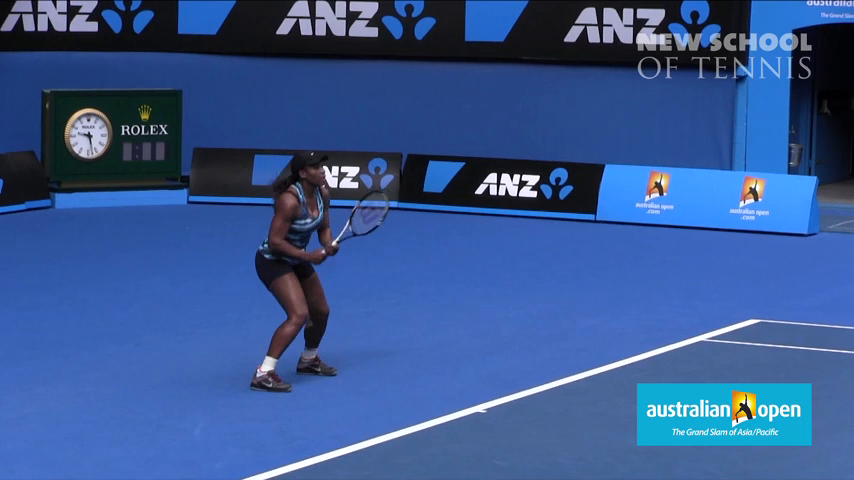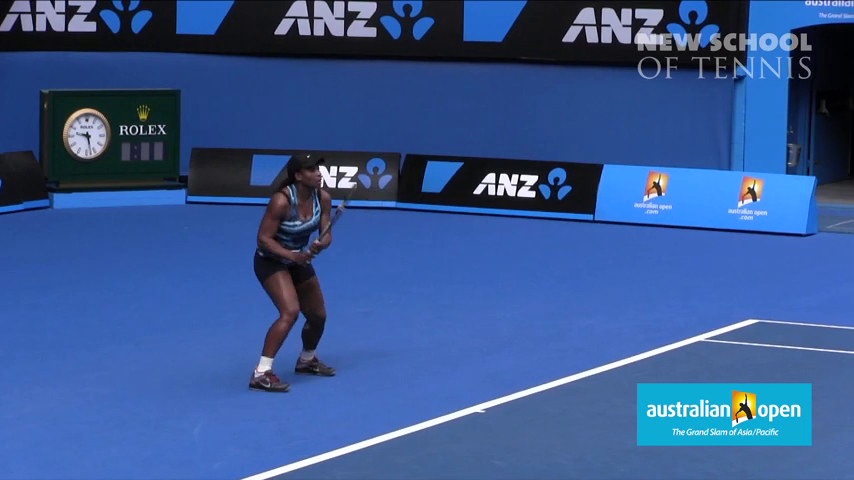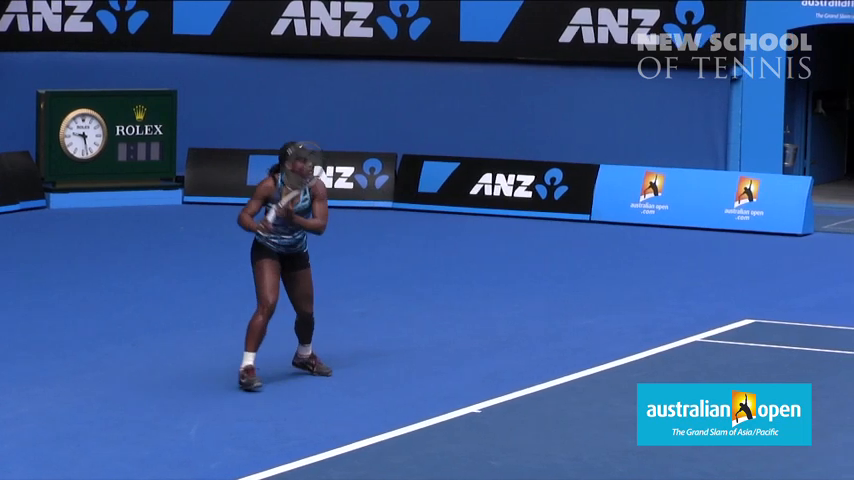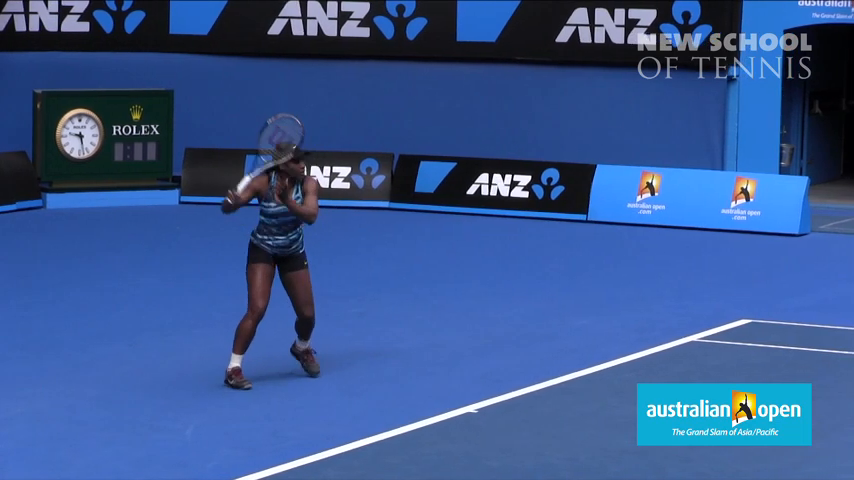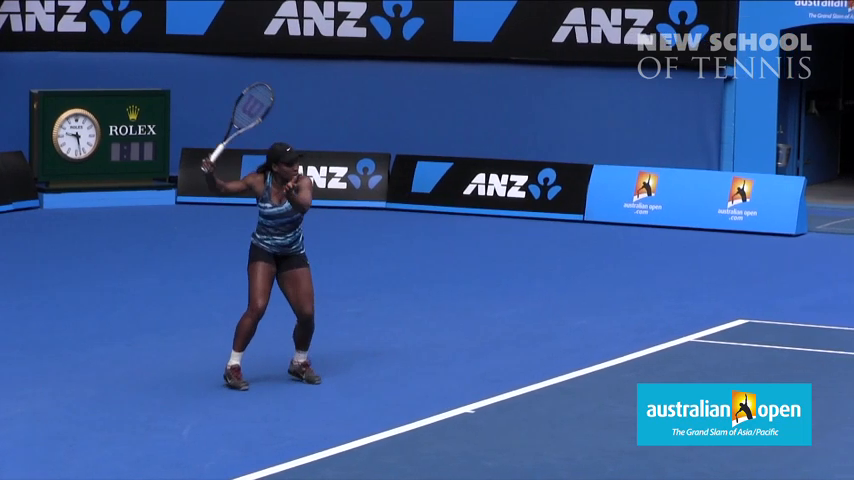
dt=1s
person 1, frame 1
left shoulder: (321, 193)
right shoulder: (290, 200)
left elbow: (323, 227)
right elbow: (274, 241)
left wrist: (329, 245)
right wrist: (308, 256)
left hip: (296, 261)
right hip: (273, 261)
left knee: (320, 312)
right knee: (299, 315)
left ankle: (308, 360)
right ankle: (264, 374)
person 1, frame 2
left shoulder: (323, 198)
right shoulder: (282, 201)
left elbow: (326, 234)
right elbow: (263, 238)
left wrist: (319, 245)
right wrist: (292, 255)
left hip: (299, 261)
right hip: (271, 261)
left knee: (318, 316)
right knee: (290, 312)
left ankle: (307, 360)
right ankle: (261, 373)
person 1, frame 3
left shoulder: (316, 188)
right shoulder: (269, 185)
left elbow: (321, 225)
right elbow: (243, 216)
left wrist: (294, 219)
right wrist: (258, 226)
left hip: (296, 253)
right hip: (267, 250)
left knee: (306, 311)
right knee: (267, 305)
left ankle: (304, 356)
right ankle: (247, 367)
person 1, frame 4
left shoulder: (308, 184)
right shoulder: (263, 182)
left elbow: (311, 216)
right elbow: (227, 209)
left wrist: (287, 201)
right wrist: (231, 201)
left hip: (293, 252)
right hip: (262, 249)
left knee: (307, 314)
right knee: (257, 309)
left ankle: (302, 349)
right ankle: (233, 368)
person 1, frame 5
left shoulder: (302, 182)
right shoulder: (259, 181)
left elbow: (304, 206)
right elbow: (222, 189)
left wrist: (290, 194)
right wrist: (211, 176)
left hip: (293, 254)
right hip: (263, 250)
left knee: (307, 313)
right knee: (257, 308)
left ankle: (300, 363)
right ankle: (233, 366)
